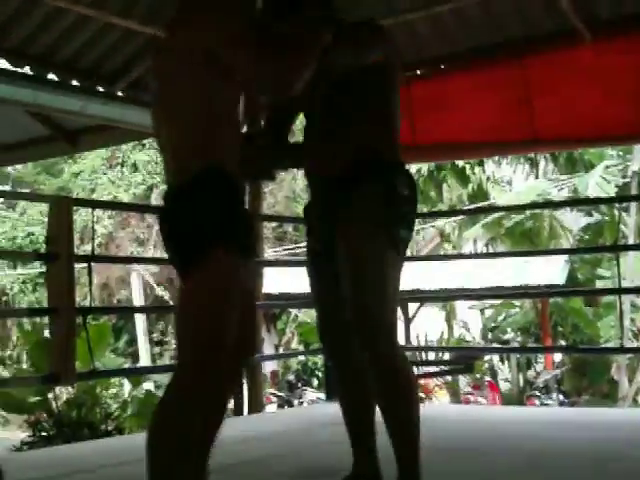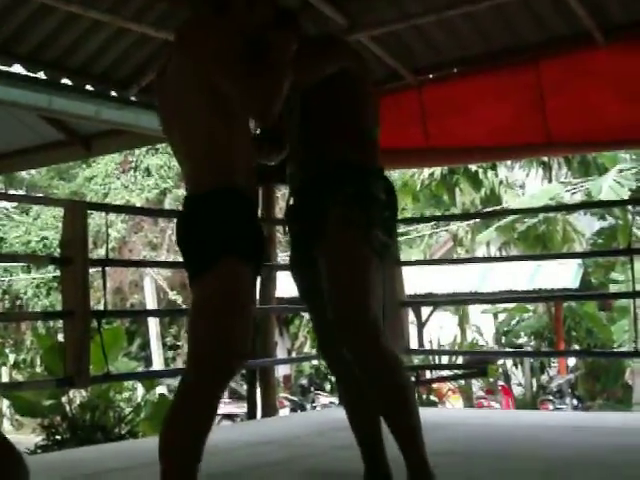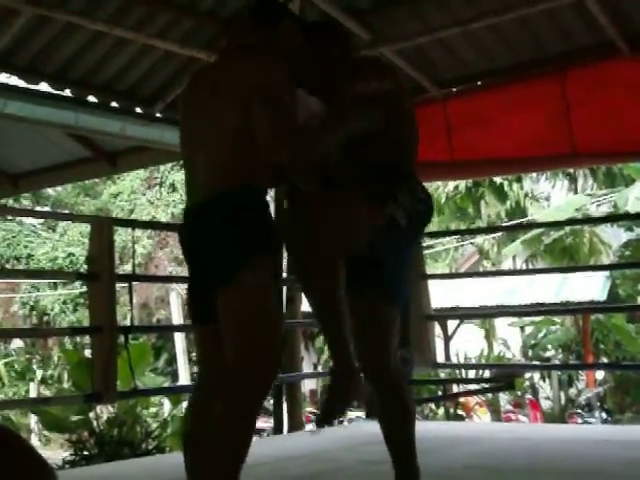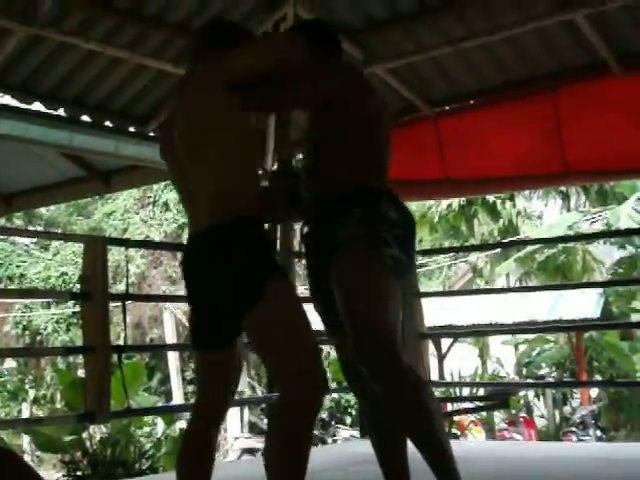
dt=0.7s
person 1, frame 1
left shoulder: (176, 48)
right elbow: (280, 82)
left hip: (190, 207)
right hip: (208, 204)
left knee: (236, 348)
right knee: (203, 368)
person 1, frame 2
left shoulder: (173, 71)
right elbow: (261, 105)
right wrist: (281, 50)
left hip: (217, 219)
right hip: (221, 219)
left knee: (221, 363)
right knee: (209, 369)
person 1, frame 3
left shoulder: (198, 82)
right shoulder: (262, 63)
right elbow: (284, 153)
right wrist: (332, 130)
left hip: (200, 226)
right hip: (236, 219)
left knee: (214, 377)
right knee: (255, 367)
person 1, frame 4
left shoulder: (173, 126)
right shoulder: (204, 77)
right elbow: (274, 50)
left hip: (204, 258)
right hip: (239, 248)
left knee: (211, 401)
right knee: (304, 383)
person 2, frame 1
left shoulder: (369, 39)
right shoulder: (305, 72)
left elbow: (320, 62)
right elbow: (268, 140)
left hip: (374, 195)
right hip: (328, 204)
left knee: (372, 336)
right knee: (337, 338)
person 2, frame 2
left shoulder: (332, 51)
right shoulder: (305, 95)
left hip: (352, 202)
right hip: (314, 212)
left knee: (358, 338)
right knee: (336, 346)
person 2, frame 3
left shoulder: (375, 72)
right shoulder: (348, 113)
left elbow: (332, 89)
left hip: (390, 202)
right hip: (368, 236)
right knee: (379, 358)
person 2, frame 4
left shoulder: (341, 76)
right shoulder: (337, 115)
left elbow: (269, 96)
left wrist: (232, 83)
left hip: (363, 229)
right hip: (339, 238)
left knee: (379, 360)
right knee: (364, 378)
